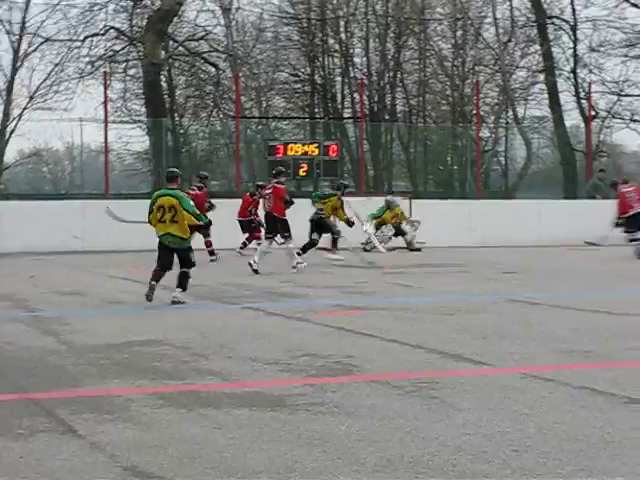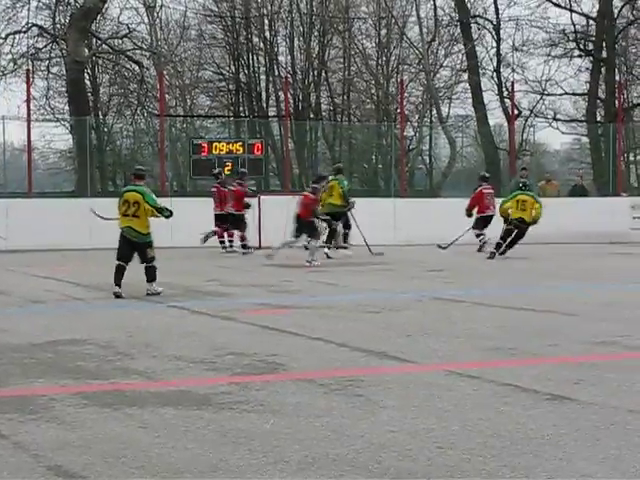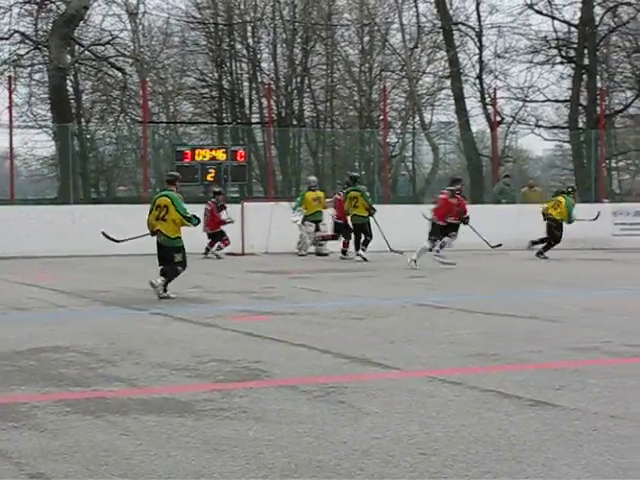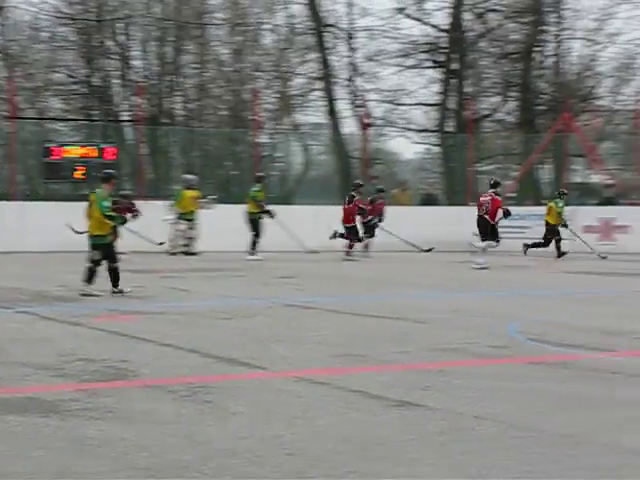
dt=0.7s
person 1, frame 1
left shoulder: (156, 196)
right shoulder: (180, 197)
left elbow: (152, 219)
right elbow: (193, 215)
right wrist: (205, 222)
left hip: (164, 238)
right hip: (181, 238)
left knee: (162, 266)
right knee: (186, 267)
left ankle: (152, 284)
right ankle: (178, 294)
person 1, frame 2
left shoulder: (124, 192)
right shoulder: (145, 192)
right elbow: (154, 207)
right wrist: (167, 212)
left hip: (126, 232)
right hip: (142, 233)
left knee: (122, 260)
right knee: (149, 260)
left ankle: (117, 288)
right ankle: (151, 287)
person 1, frame 3
left shoulder: (158, 197)
right shoulder: (175, 197)
left elbow: (151, 218)
right elbow: (183, 217)
left wrist: (153, 230)
right wrist: (195, 220)
left hip: (161, 237)
right hip: (172, 237)
left knee: (165, 264)
right knee: (180, 265)
left ankle: (163, 291)
right ankle: (159, 282)
person 1, frame 4
left shoulder: (98, 193)
right shoulder: (102, 195)
left elbow: (91, 213)
right elbow: (104, 214)
right wrist: (119, 219)
left hip: (104, 233)
right hip: (99, 234)
left knee: (113, 260)
right knee: (95, 262)
left ankle: (116, 287)
right ankle: (86, 288)
